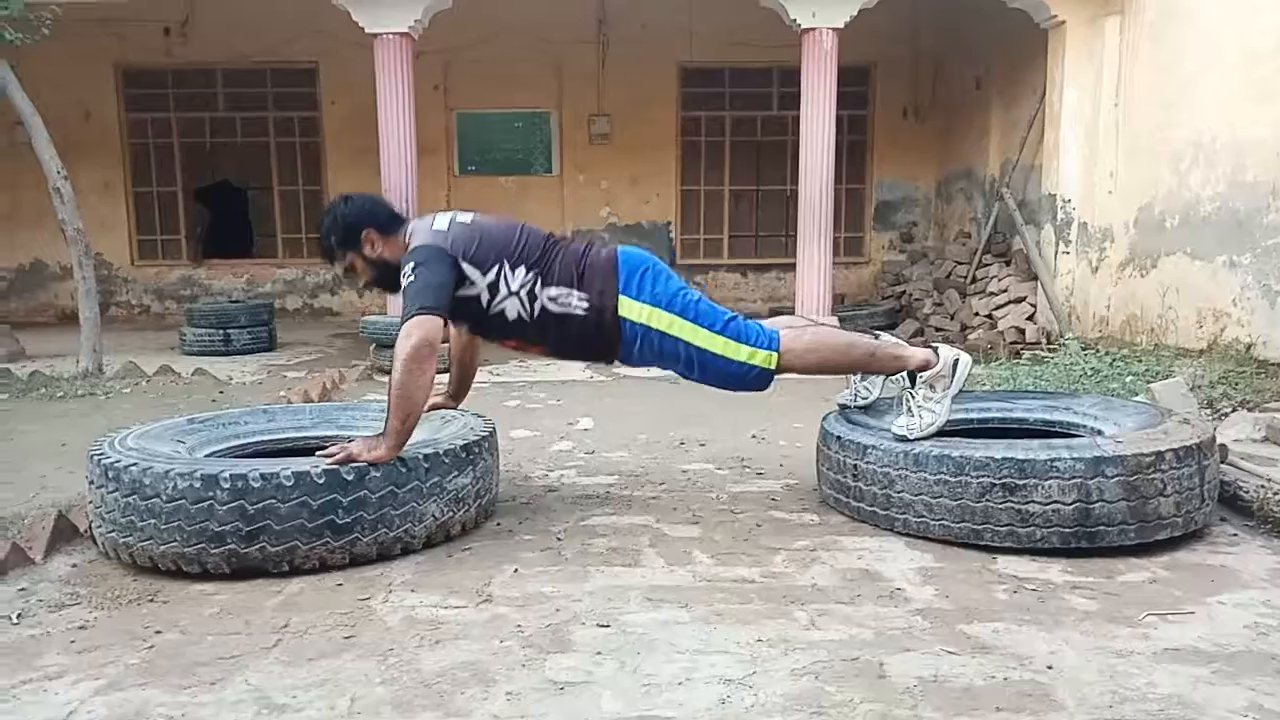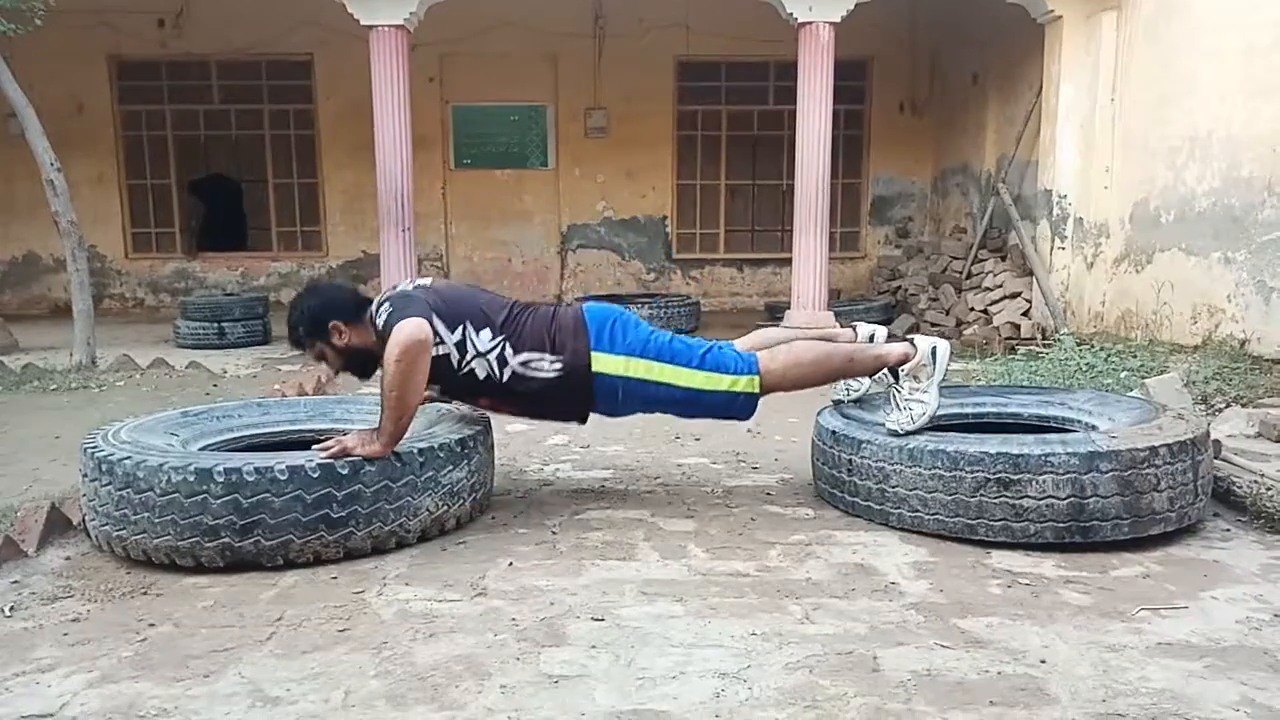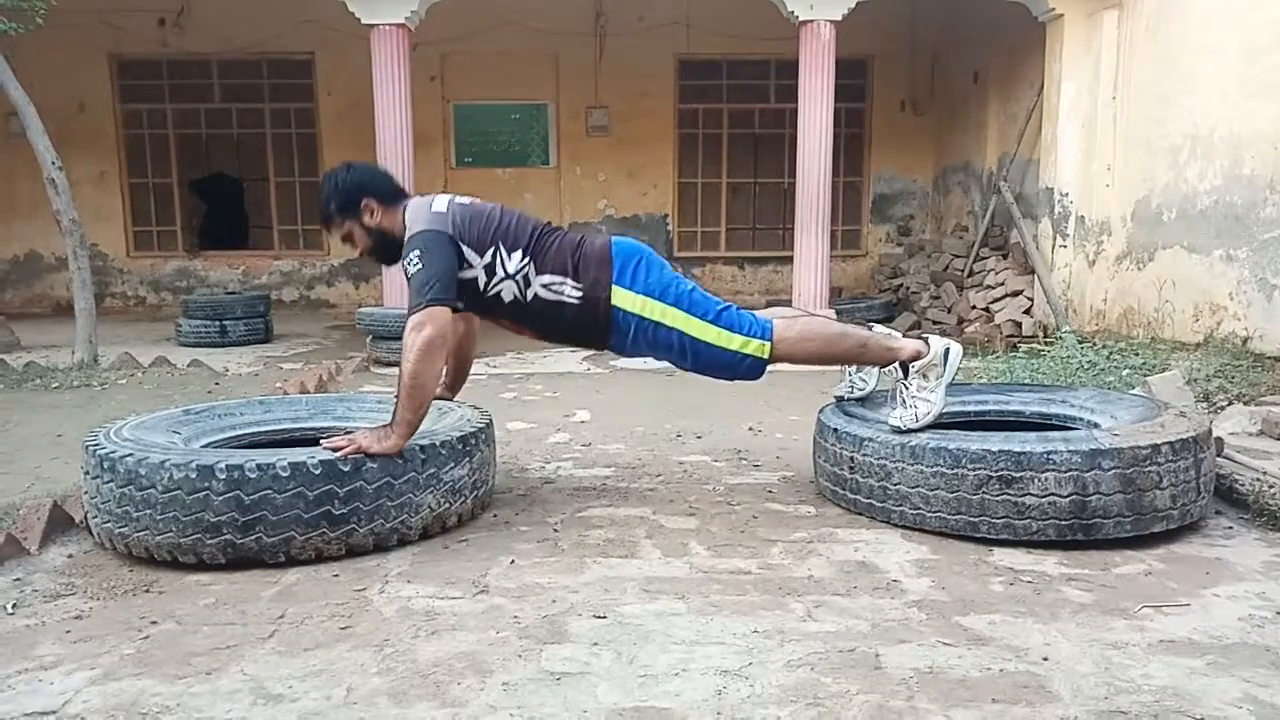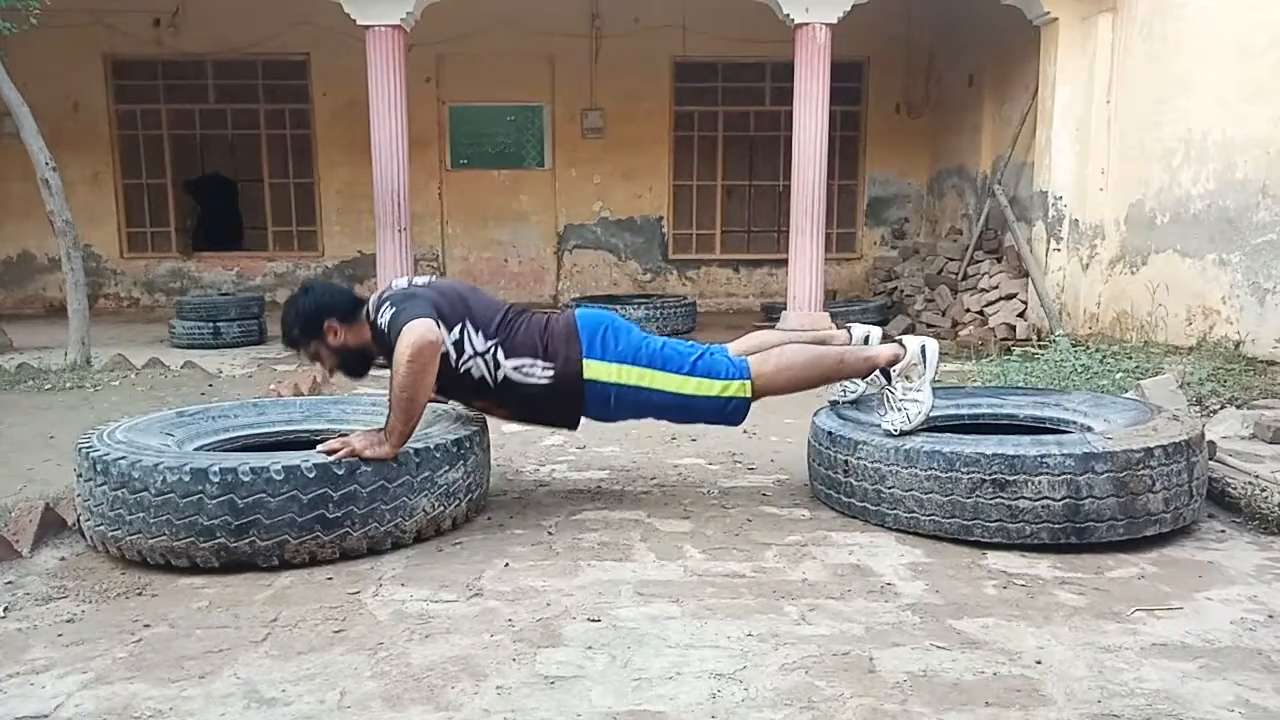
dt=0.5s
person 1, frame 1
left shoulder: (423, 252)
right shoulder: (441, 239)
left elbow: (418, 340)
right elbow: (467, 321)
left wrist: (388, 444)
right wrist: (454, 396)
left hip: (623, 303)
right hip: (616, 287)
left knee: (769, 354)
right knee: (751, 337)
left ankle: (926, 363)
right ankle: (881, 349)
person 1, frame 2
left shoulder: (393, 309)
right shoulder: (418, 305)
left elbow: (412, 347)
left wrist: (383, 437)
right wrist: (448, 388)
left hip: (598, 357)
right hip: (590, 345)
left knee: (752, 375)
right knee: (735, 355)
left ankle: (910, 355)
right ankle: (855, 336)
person 1, frame 3
left shoulder: (423, 234)
right shoulder: (438, 223)
left elbow: (427, 333)
right elbow: (461, 316)
left wrist: (396, 434)
right wrist: (448, 389)
left hip: (618, 292)
right hip: (611, 282)
left knee: (760, 344)
right knee: (751, 329)
left ankle: (917, 352)
right ankle: (872, 341)
person 1, frame 4
left shoulder: (392, 306)
right shoulder: (410, 303)
left elbow: (421, 350)
left wrist: (389, 439)
right wrist: (430, 394)
left hip: (590, 362)
right hip: (582, 349)
left knee: (744, 379)
right knee: (728, 358)
left ankle: (900, 357)
right ankle: (852, 339)
